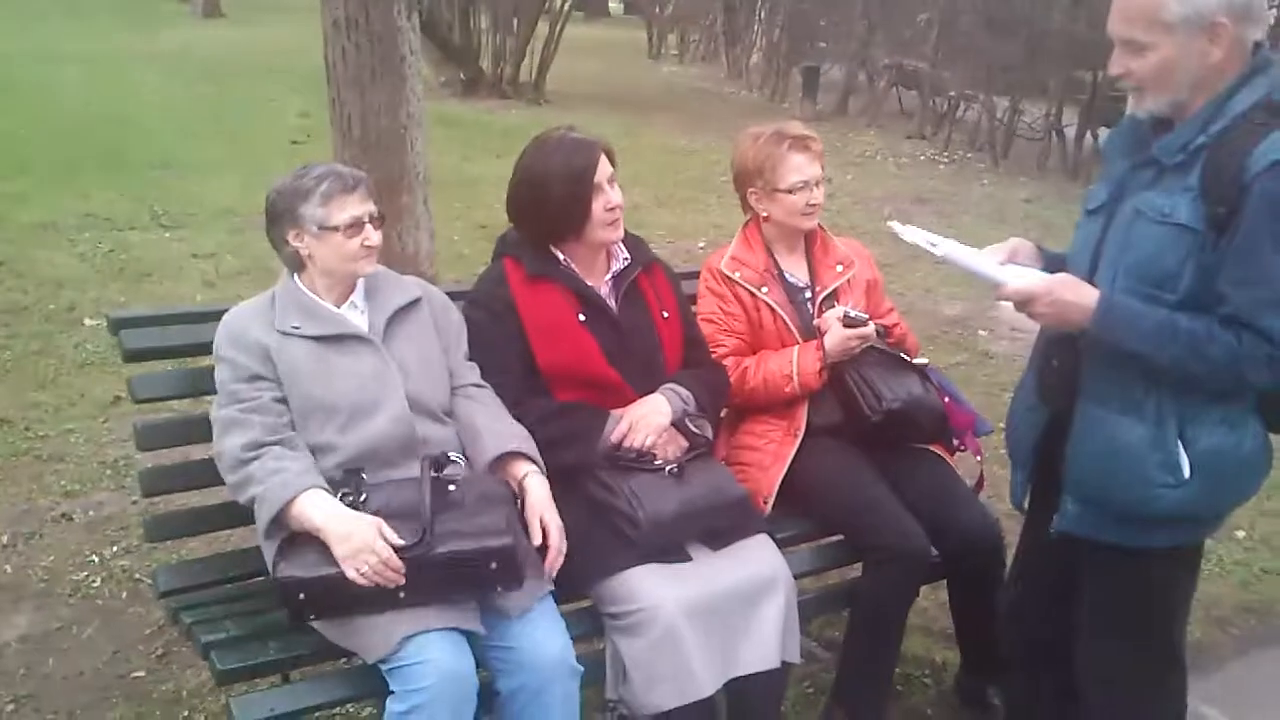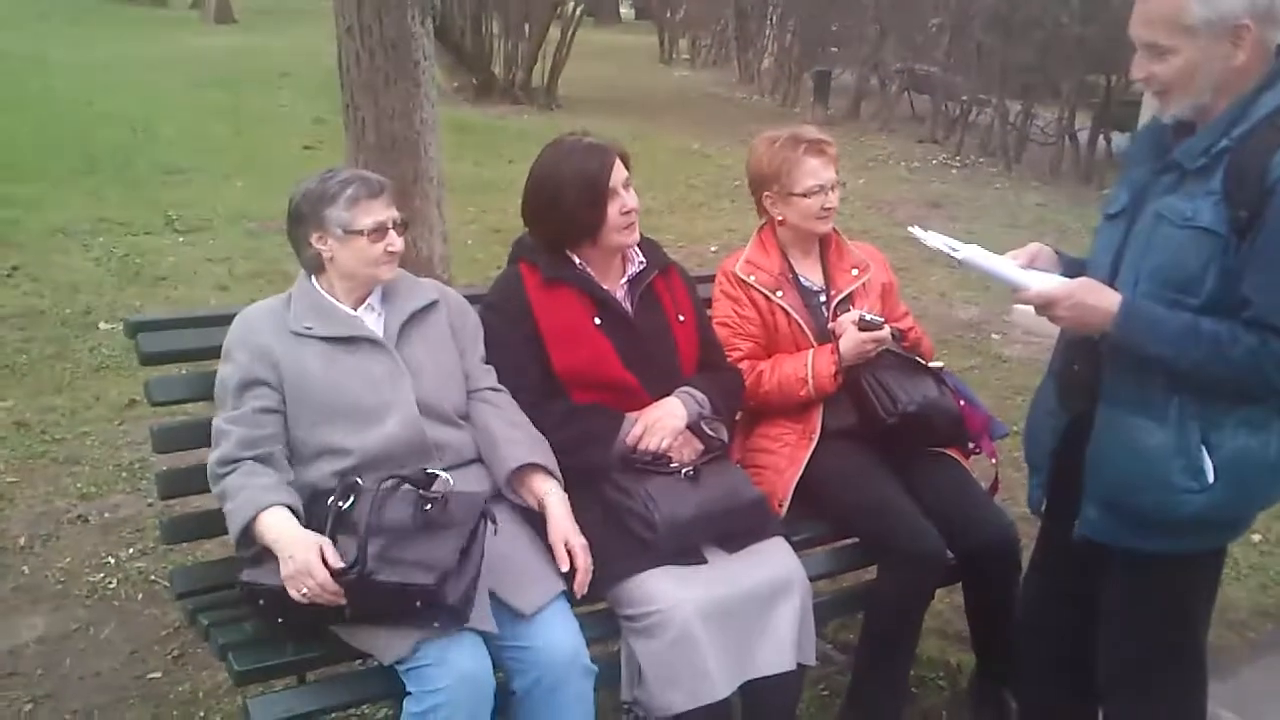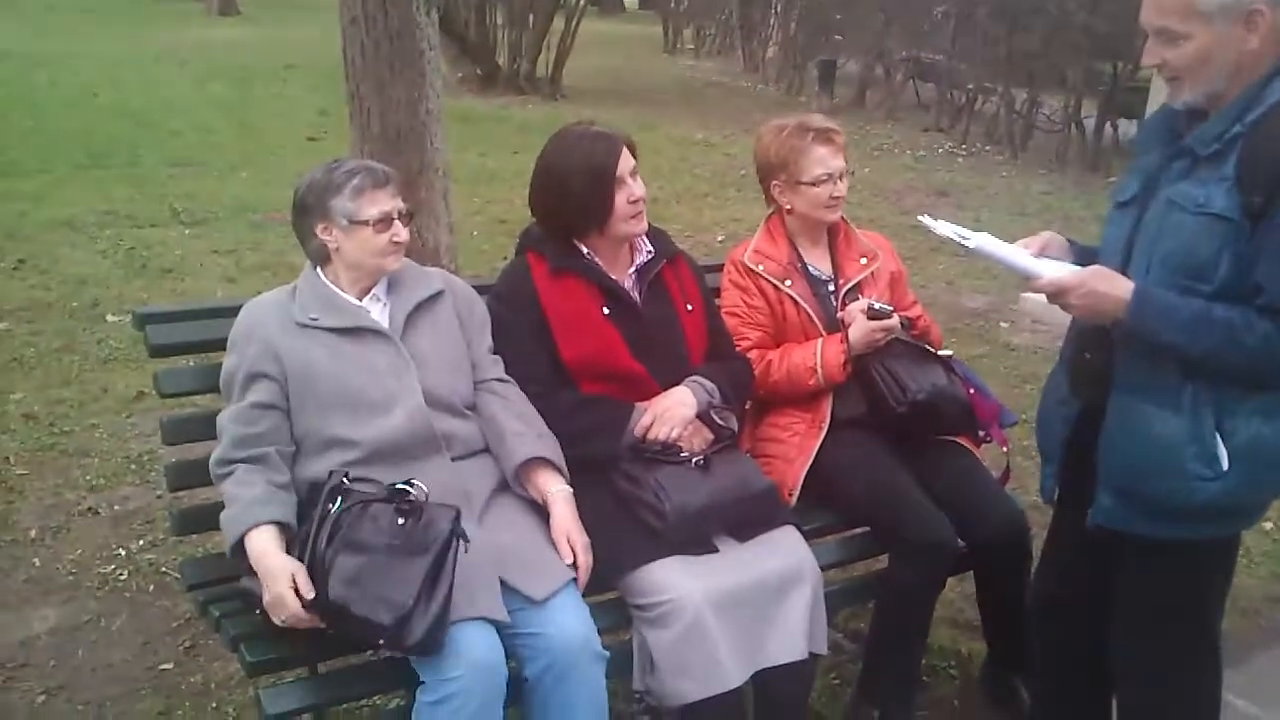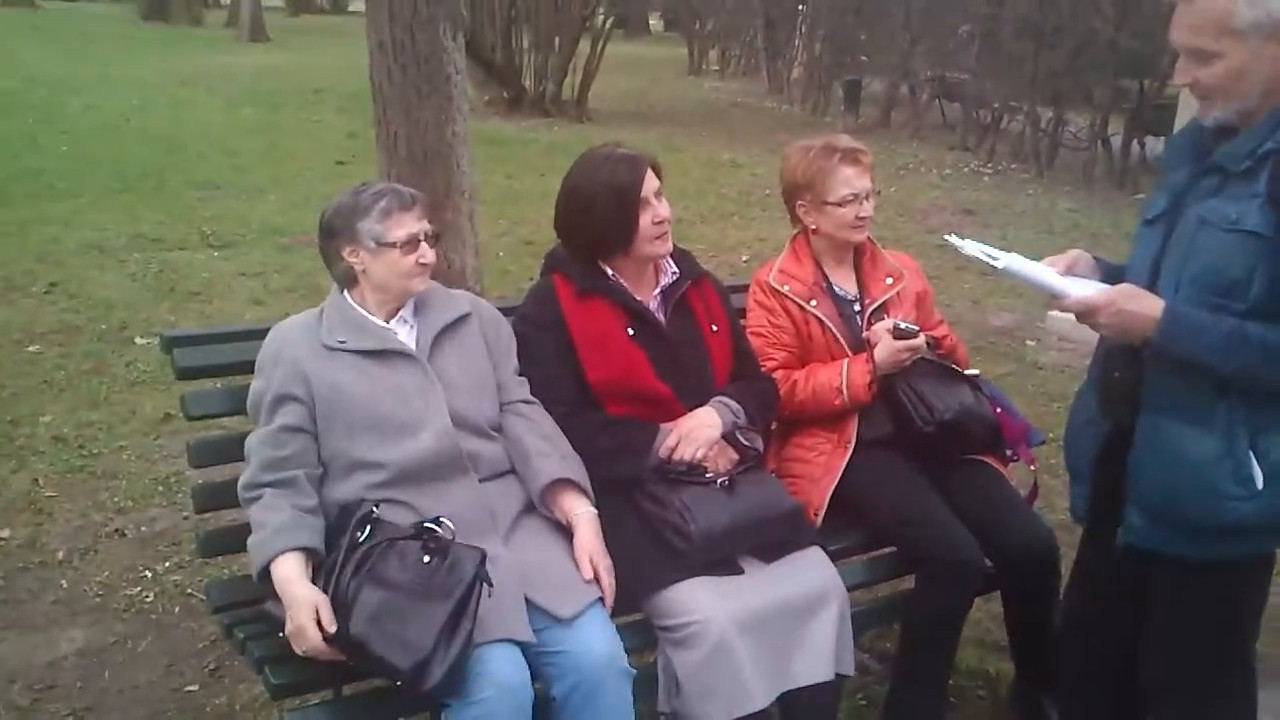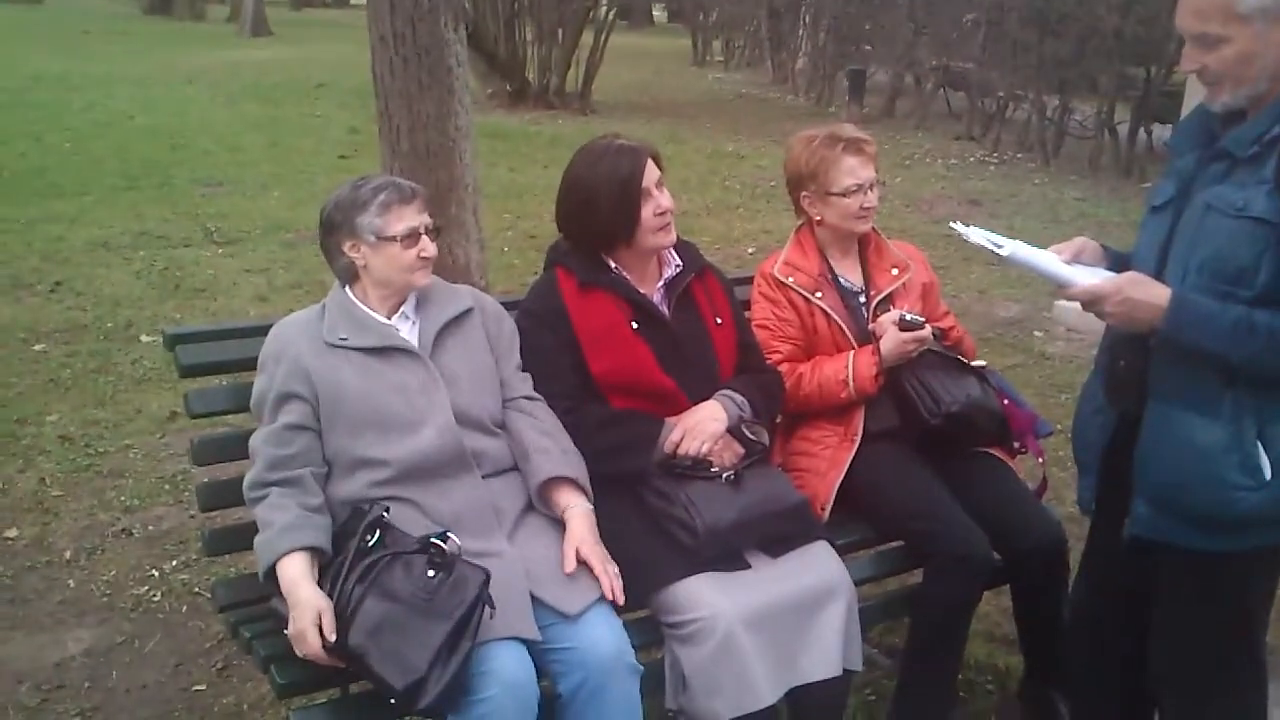
dt=0.3s
person 1, frame 1
right shoulder: (1145, 135)
left wrist: (1099, 313)
right wrist: (1046, 264)
left hip: (1149, 475)
right hip: (1072, 446)
right knee: (1034, 638)
person 1, frame 2
right shoulder: (1165, 140)
left wrist: (1120, 319)
right wrist: (1066, 269)
left hip: (1172, 482)
right hip: (1091, 450)
right knee: (1048, 645)
person 1, frame 3
right shoulder: (1172, 128)
left wrist: (1135, 307)
right wrist: (1075, 256)
left hip: (1184, 466)
right hip: (1101, 440)
right knee: (1062, 634)
person 1, frame 4
right shoulder: (1199, 145)
left wrist: (1163, 326)
right wrist: (1103, 274)
left hip: (1213, 489)
right hip: (1130, 461)
right knee: (1091, 658)
person 1, frame 5
right shoulder: (1205, 132)
left wrist: (1172, 312)
right wrist: (1109, 262)
left hip: (1222, 477)
right hip: (1138, 453)
right knee: (1099, 652)
person 2, frame 1
left shoulder: (851, 258)
right shoulder: (726, 275)
left elbow: (900, 340)
right elbow: (727, 379)
left wrist: (867, 339)
right wrist: (819, 353)
right hip: (791, 435)
left knee: (978, 534)
right knee: (903, 545)
person 2, frame 2
left shoulder: (867, 262)
right shoulder: (742, 279)
left elbow: (913, 343)
right elbow: (742, 381)
left wrist: (882, 342)
right wrist: (835, 357)
right hip: (805, 438)
left knee: (994, 537)
right knee: (918, 548)
person 2, frame 3
left shoulder: (874, 250)
right shoulder: (750, 267)
left elbow: (924, 333)
right elbow: (751, 371)
left wrist: (891, 331)
right wrist: (844, 346)
right hip: (815, 428)
left knee: (1004, 526)
right knee: (929, 537)
left ankle: (1012, 670)
person 2, frame 4
left shoulder: (901, 270)
right shoulder: (776, 288)
left elbow: (948, 351)
right elbow: (777, 391)
left wrist: (917, 351)
right wrist: (870, 366)
right hip: (840, 447)
left knee: (1032, 545)
right knee: (955, 557)
person 2, frame 5
left shoulder: (907, 261)
right shoulder: (779, 280)
left elbow: (956, 344)
right elbow: (781, 385)
left wrist: (923, 344)
right wrist: (876, 359)
right hip: (849, 440)
left knee: (1041, 538)
right knee: (963, 550)
person 3, frame 1
left shoulder: (648, 271)
right shoulder: (501, 293)
left elbow: (709, 372)
right elbow: (507, 413)
left wrist: (669, 401)
right wrist: (613, 428)
left hip: (671, 469)
right hip: (575, 481)
left knee: (766, 573)
right knee: (660, 604)
person 3, frame 2
left shoulder: (663, 274)
right shoulder: (518, 297)
left elbow: (724, 377)
right elbow: (524, 417)
left wrist: (684, 404)
right wrist: (630, 431)
left hip: (685, 471)
right hip: (591, 483)
left knee: (782, 577)
right knee: (674, 605)
person 3, frame 3
left shoulder: (671, 264)
right shoulder: (525, 286)
left elbow: (734, 365)
right elbow: (534, 407)
left wrist: (694, 391)
right wrist: (639, 421)
left hip: (696, 461)
right hip: (600, 472)
left knee: (792, 565)
right knee: (684, 596)
person 3, frame 4
left shoulder: (696, 285)
right shoulder: (551, 309)
left elbow: (759, 386)
right elbow: (558, 429)
left wrist: (719, 413)
right wrist: (663, 442)
left hip: (720, 481)
right hip: (625, 493)
left knee: (819, 586)
right knee: (709, 616)
person 3, frame 5
left shoulder: (699, 277)
right shoulder: (554, 302)
left elbow: (764, 379)
right elbow: (562, 425)
left wrist: (724, 406)
right wrist: (668, 435)
left hip: (725, 478)
right hip: (628, 489)
left knee: (826, 580)
right knee: (715, 612)
person 4, frame 1
left shoulder: (423, 301)
right shoulder: (250, 330)
left elbow: (471, 400)
right elbow: (259, 454)
left wrist: (528, 479)
right wrist: (332, 522)
right hip: (347, 538)
left knee: (547, 656)
right knee: (440, 672)
person 4, frame 2
left shoulder: (441, 305)
right shoulder: (262, 332)
left elbow: (488, 404)
right elbow: (246, 460)
left wrist: (550, 497)
right wrist: (288, 536)
left knee: (561, 654)
right knee: (457, 672)
person 4, frame 3
left shoulder: (448, 295)
right shoulder: (268, 325)
left elbow: (496, 396)
right elbow: (253, 459)
left wrist: (556, 493)
right wrist: (269, 556)
left hip: (486, 501)
left knee: (571, 640)
right knee: (470, 659)
person 4, frame 4
left shoulder: (474, 317)
right shoulder: (295, 348)
left elbow: (522, 418)
right elbow: (280, 483)
left wrist: (580, 514)
right wrist: (294, 585)
left hip: (512, 524)
left knee: (598, 658)
person 4, frame 5
left shoulder: (476, 311)
right shoulder: (297, 344)
left elbow: (526, 412)
right elbow: (286, 481)
left wrist: (575, 510)
right wrist: (299, 585)
left hip: (518, 521)
left knee: (605, 655)
